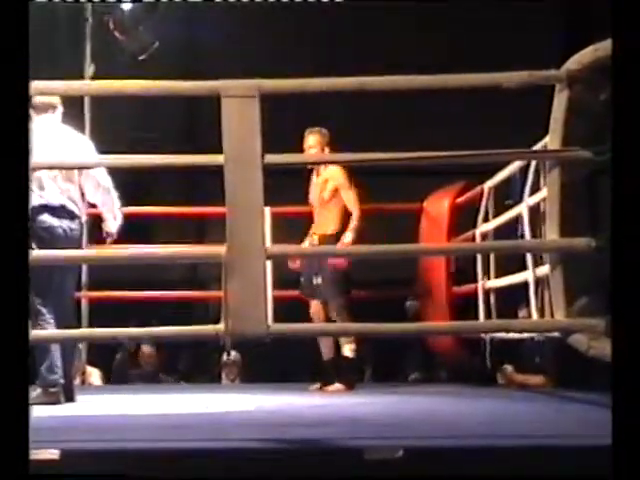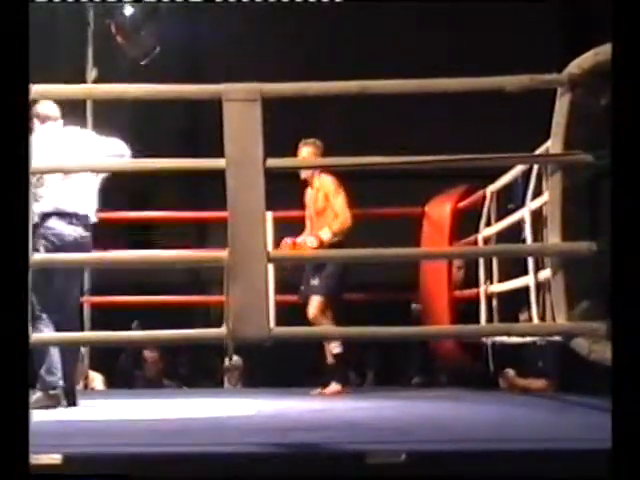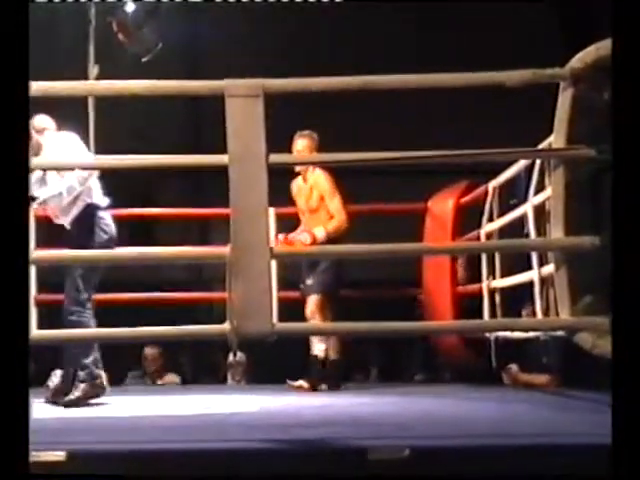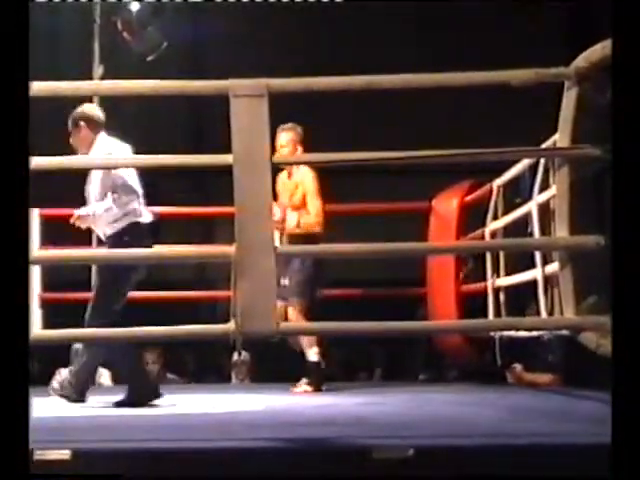
dt=0.4s
person 1, frame 1
left shoulder: (32, 135)
right shoulder: (77, 139)
right elbow: (99, 181)
right wrist: (112, 218)
left hip: (40, 222)
right hip: (70, 225)
left knee: (42, 306)
right knee: (64, 307)
left ankle: (50, 383)
right ankle: (65, 384)
person 1, frame 2
left shoulder: (35, 142)
right shoulder: (81, 138)
right elbow: (121, 151)
left hip: (50, 228)
right hip: (81, 231)
left knee: (42, 311)
right knee: (67, 312)
left ankle: (50, 388)
right ankle: (67, 389)
person 1, frame 3
left shoulder: (63, 140)
right shoulder: (52, 158)
left elbow: (87, 169)
right elbow: (42, 187)
left wrist: (55, 198)
left hip: (90, 223)
right hip: (87, 226)
left knee: (77, 302)
right knee: (76, 302)
left ankle: (91, 376)
right ankle: (69, 382)
person 1, frame 4
left shoulder: (111, 150)
right shoulder: (101, 160)
left elbow: (131, 196)
left wrist: (93, 213)
left hip: (128, 239)
right hip: (123, 241)
left knee: (102, 316)
right knee: (99, 315)
left ankle: (140, 385)
right ankle: (76, 383)
person 2, frame 1
left shoulder: (336, 174)
right shoulder: (314, 177)
left elbow: (355, 210)
left wrist: (347, 238)
right wrist: (305, 245)
left hip: (331, 248)
right hip: (314, 249)
left knee: (338, 313)
right knee: (317, 315)
left ankle: (347, 376)
right ankle: (330, 374)
person 2, frame 2
left shoulder: (329, 182)
right shoulder: (308, 192)
left elbow: (346, 219)
left wrist: (322, 237)
right wrist: (295, 243)
left knee: (315, 312)
right knee: (324, 317)
left ankle: (340, 372)
right ankle: (333, 376)
person 2, frame 3
left shoulder: (322, 180)
right shoulder: (296, 185)
left elbow: (342, 220)
left wrist: (315, 235)
right wrist: (293, 238)
left knee: (312, 311)
right knee: (324, 315)
left ankle: (315, 376)
right ankle: (332, 376)
person 2, frame 4
left shoulder: (307, 176)
right shoulder: (281, 179)
left elbow: (317, 223)
left wrist: (287, 217)
right wrist: (276, 225)
left knee: (295, 315)
right knee: (280, 315)
left ankle: (315, 377)
right ankle: (313, 366)
